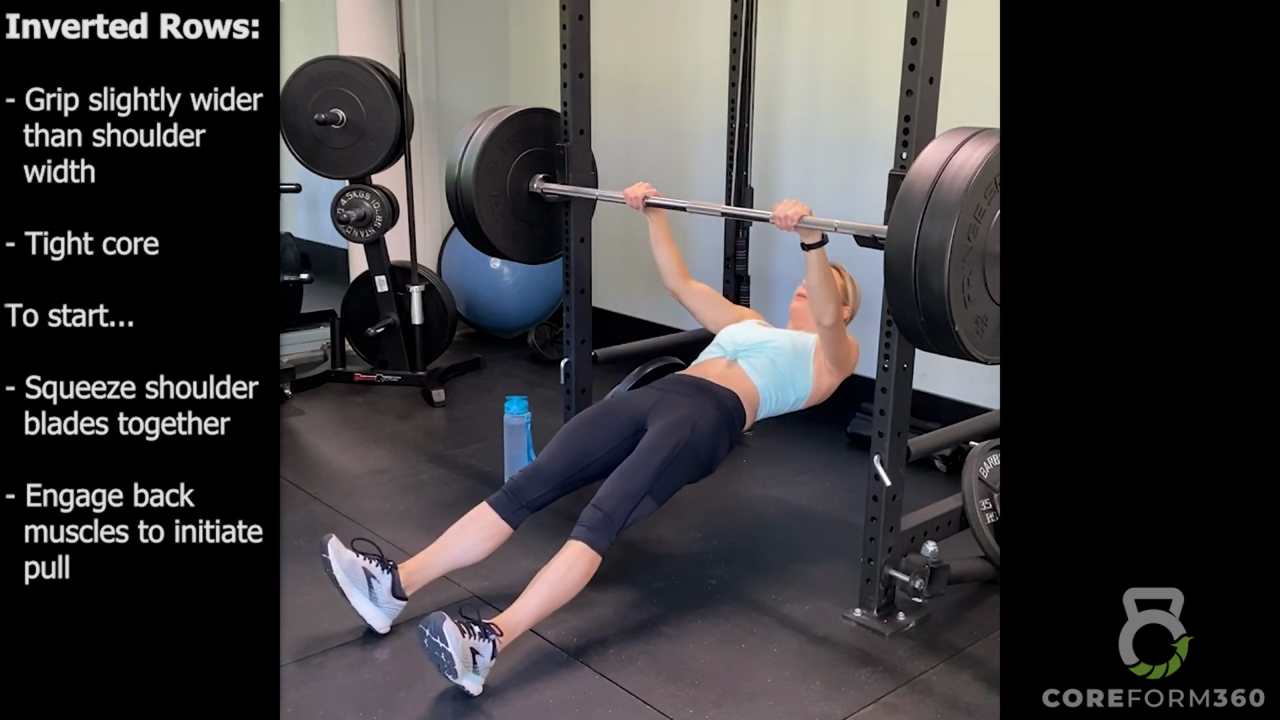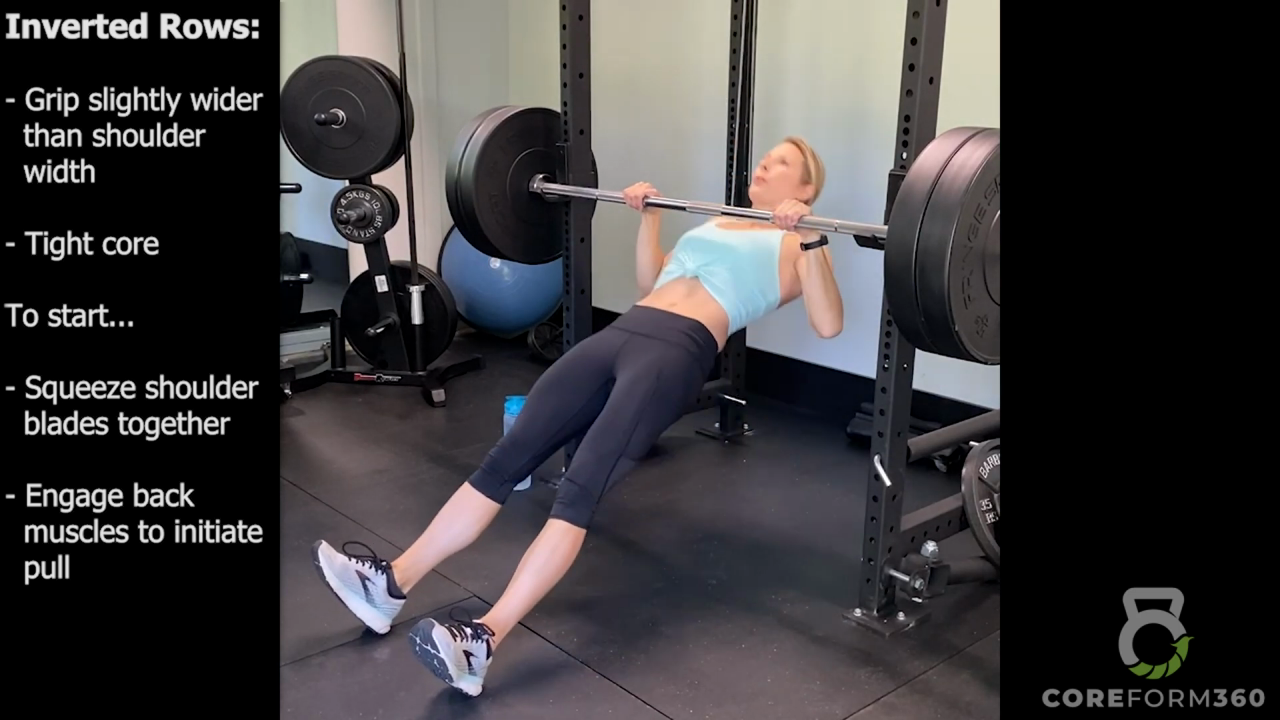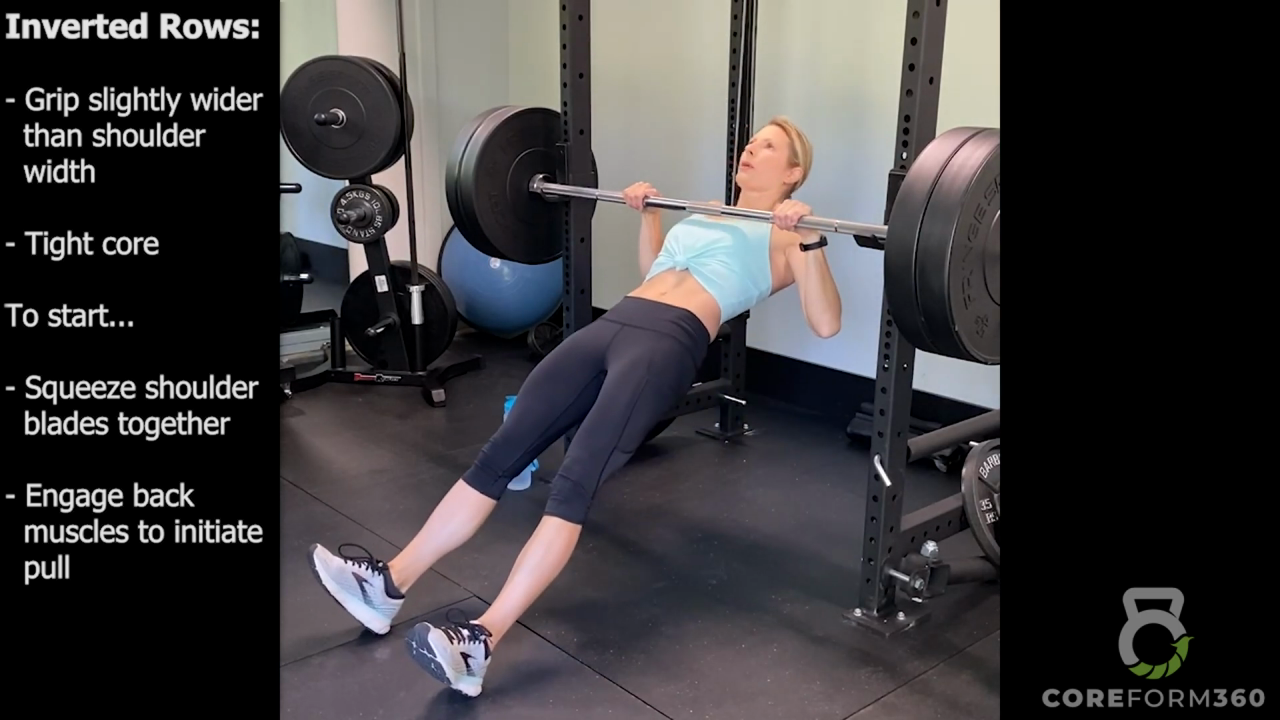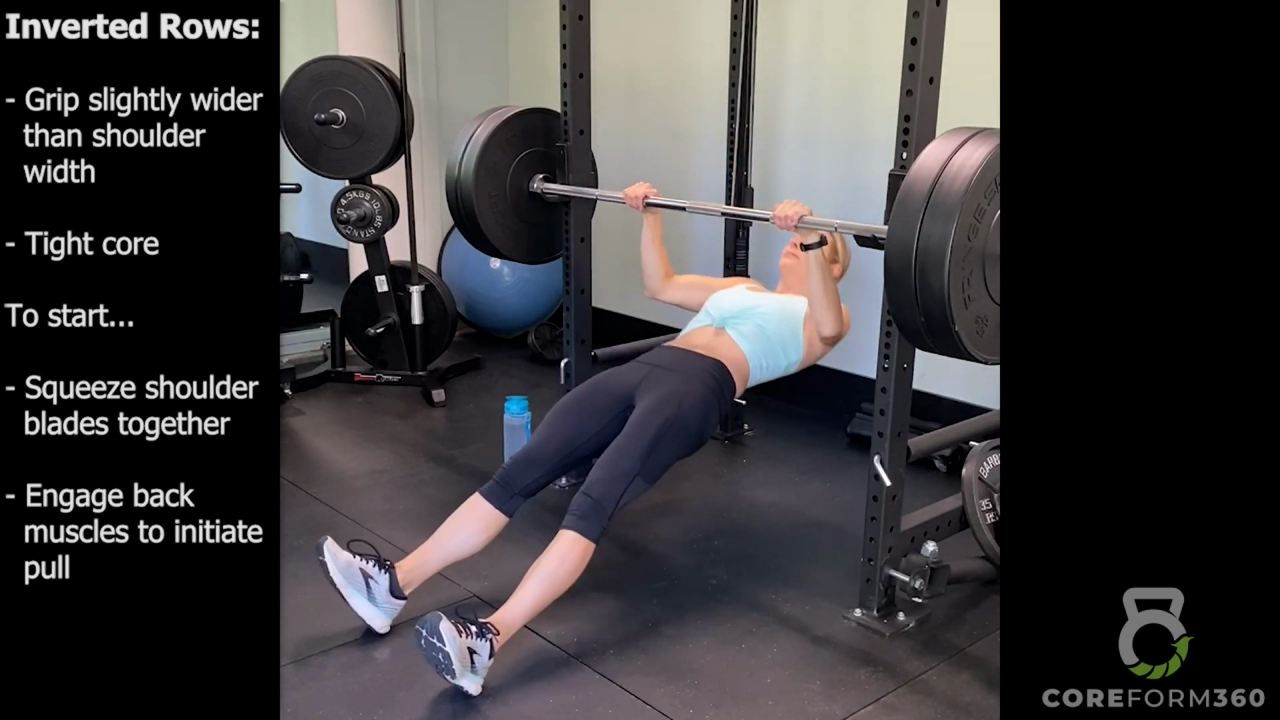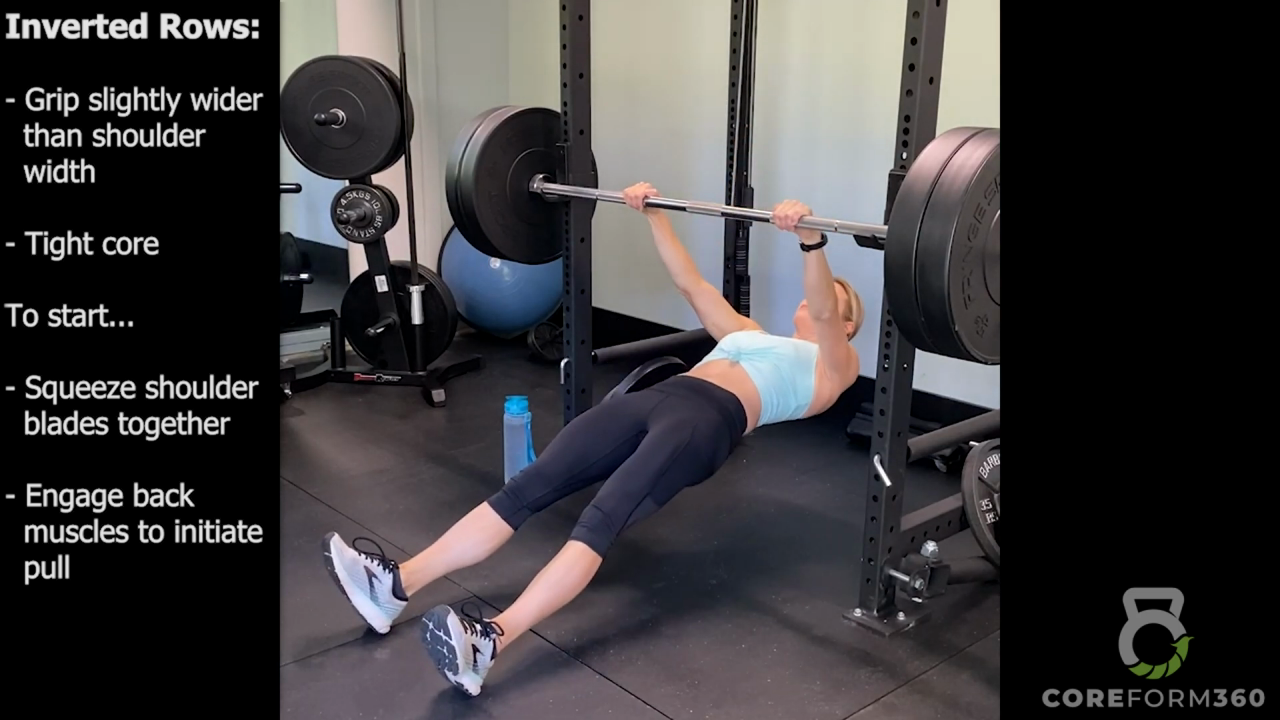
dt=0.5s
person 1, frame 1
left shoulder: (833, 356)
right shoulder: (750, 323)
left elbow: (826, 317)
right elbow: (680, 283)
left wrist: (812, 242)
right wrist: (653, 215)
left hip: (707, 417)
right hip: (657, 394)
left knee: (599, 521)
right knee: (526, 486)
left ankle: (489, 642)
right ankle: (396, 585)
person 1, frame 2
left shoulder: (795, 245)
right shoulder: (718, 223)
left elbow: (828, 325)
left wrist: (810, 238)
right wrist: (649, 215)
left hip: (676, 351)
right hip: (620, 334)
left knee: (580, 488)
right knee: (505, 460)
left ankle: (482, 641)
right ankle: (392, 583)
person 1, frame 3
left shoulder: (785, 236)
right shoulder: (708, 213)
left elbow: (826, 324)
left wrist: (809, 238)
right wrist: (648, 213)
left hip: (667, 343)
right hip: (611, 325)
left knee: (573, 483)
right knee: (498, 456)
left ankle: (480, 641)
right ankle: (388, 583)
person 1, frame 4
left shoulder: (816, 316)
right shoulder: (743, 289)
left elbow: (829, 327)
right elbow: (660, 285)
left wrist: (810, 239)
right wrist: (650, 215)
left hip: (696, 388)
right hip: (646, 367)
left knee: (591, 506)
right knee: (517, 474)
left ankle: (485, 641)
right ankle: (393, 584)
person 1, frame 5
left shoulder: (833, 365)
right shoulder: (750, 334)
left elbow: (824, 312)
right elbow: (689, 281)
left wrist: (810, 242)
right wrist: (654, 215)
left hip: (707, 421)
right hip: (657, 397)
left knee: (600, 522)
right knee: (527, 487)
left ankle: (489, 641)
right ankle: (396, 585)
